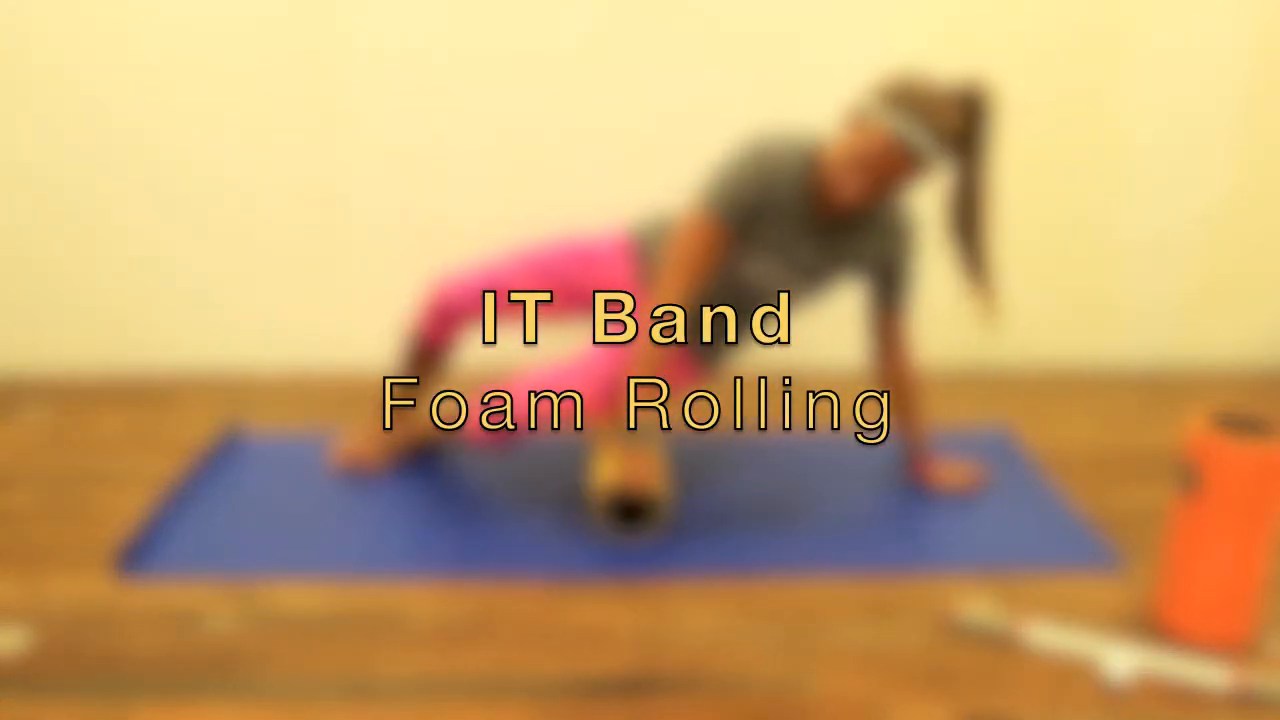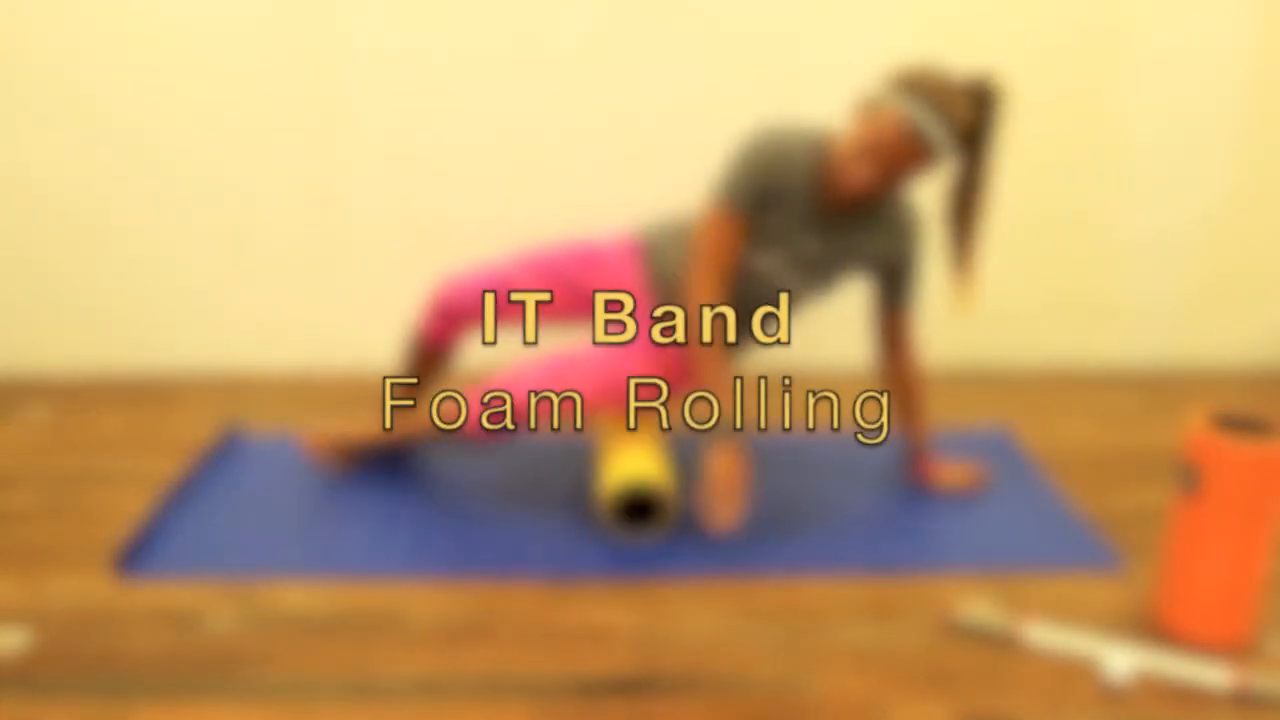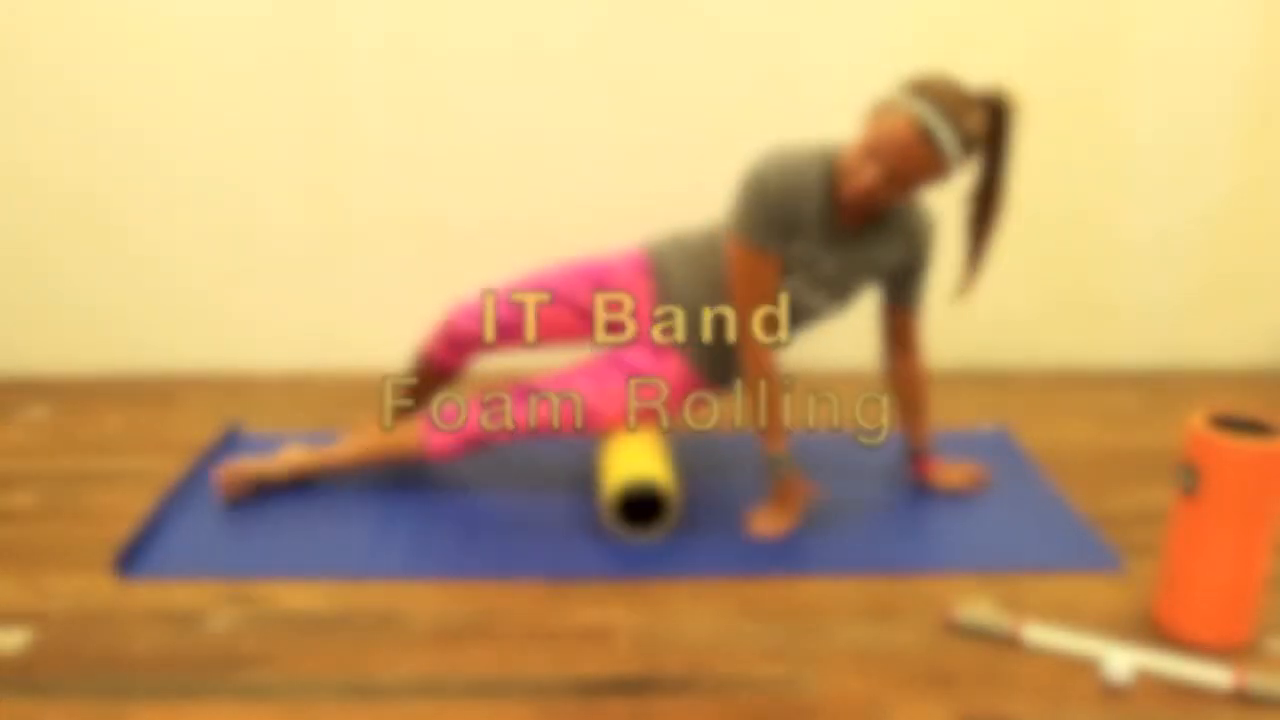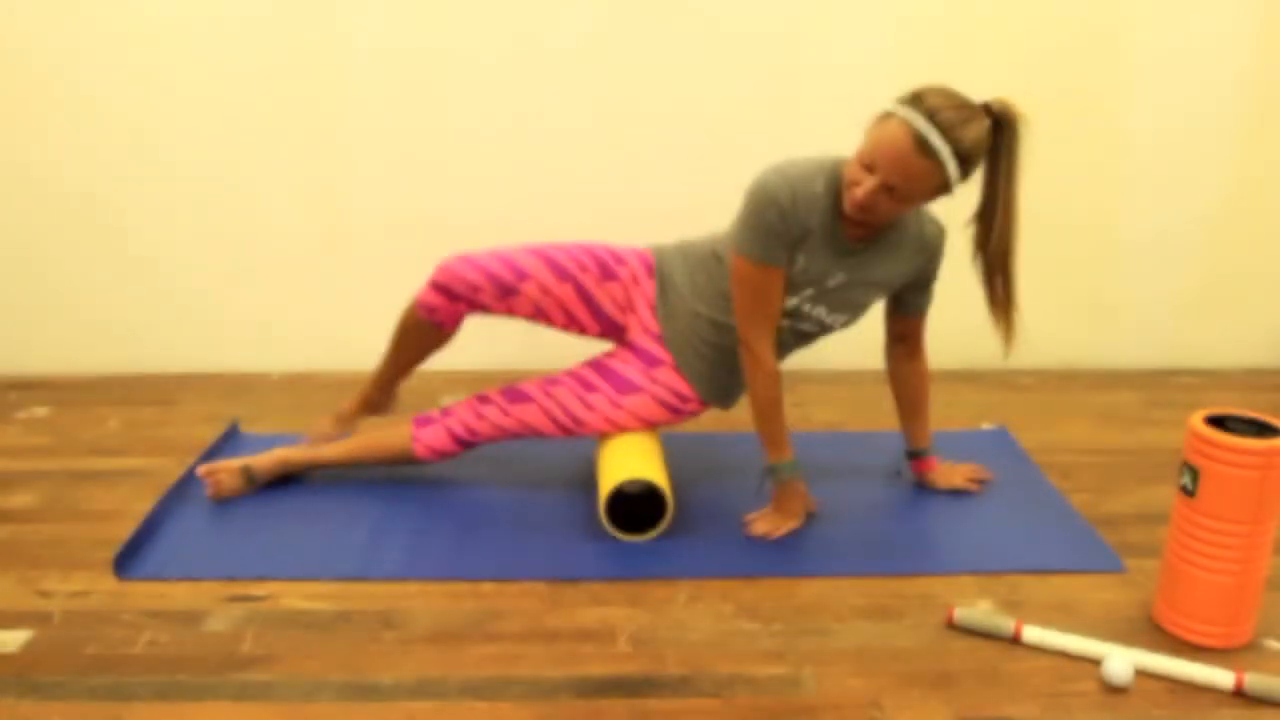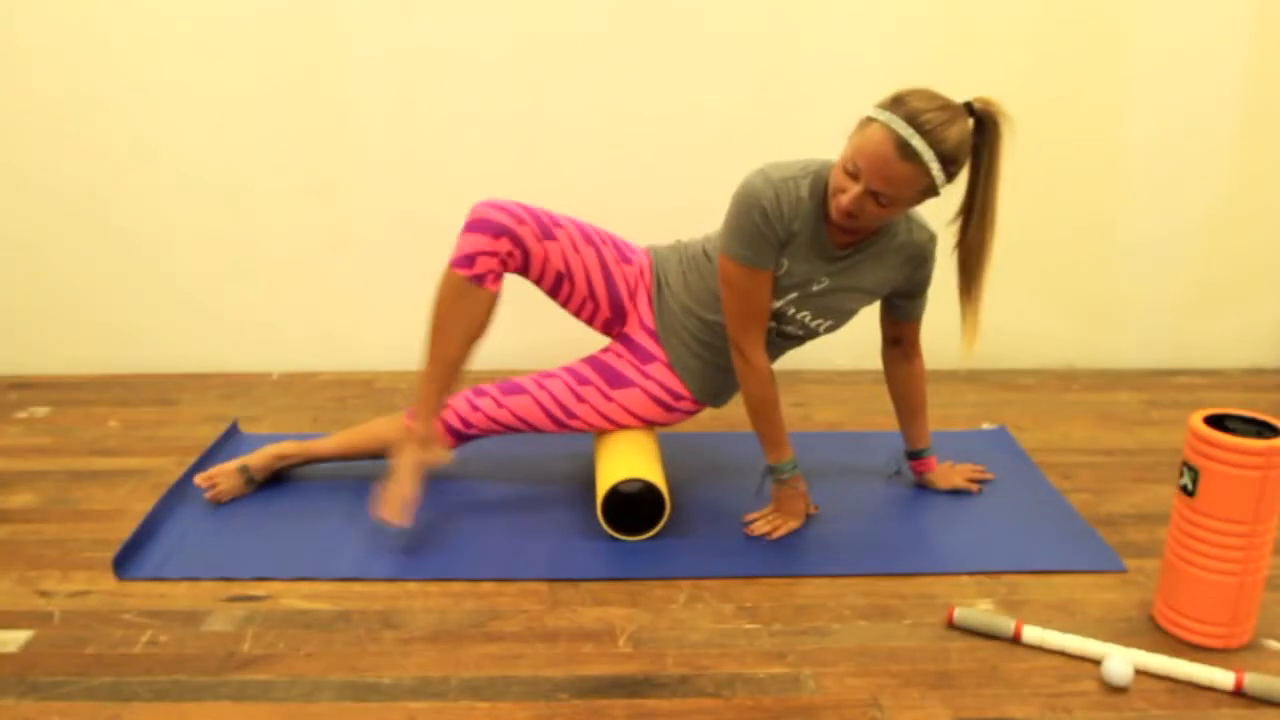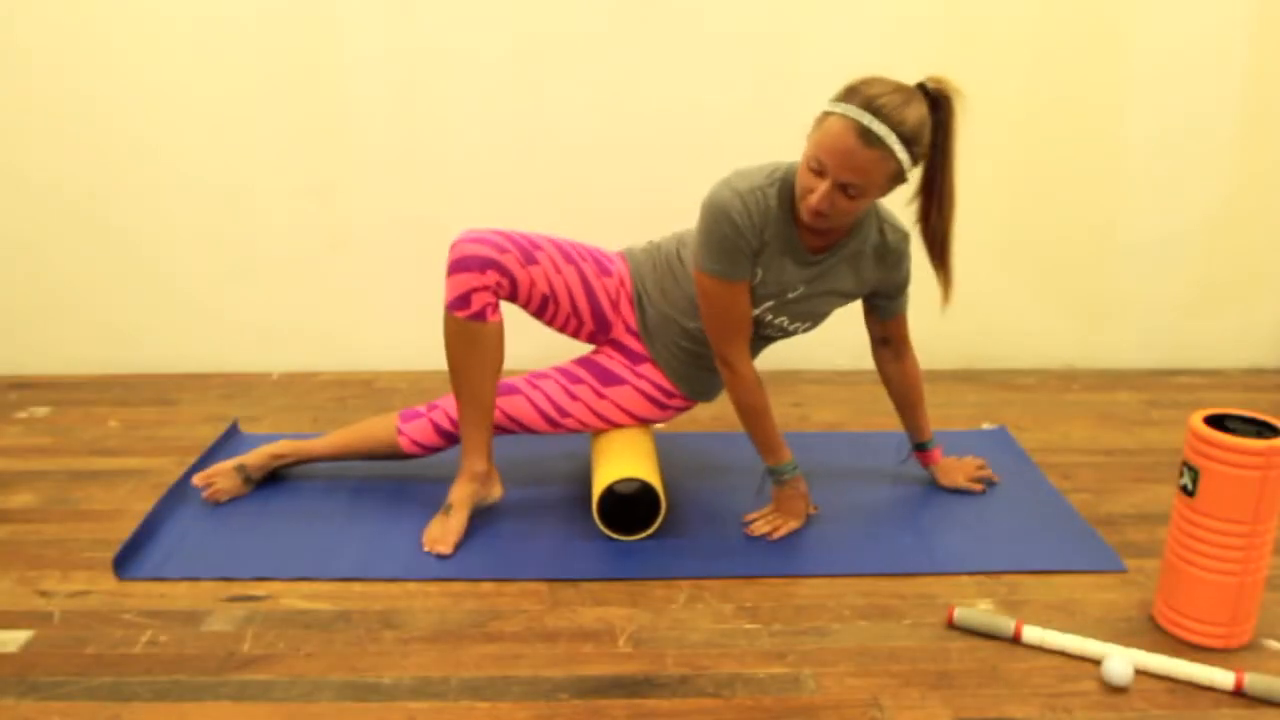
dt=0.3s
person 1, frame 1
left shoulder: (884, 237)
right shoulder: (766, 166)
left elbow: (891, 351)
right elbow: (668, 294)
left wrist: (919, 458)
right wrist: (632, 430)
left hip: (687, 345)
right hip: (633, 264)
left knee: (506, 414)
right knee: (452, 299)
left ankle: (412, 434)
right ankle: (395, 415)
person 1, frame 2
left shoulder: (890, 232)
right shoulder: (773, 155)
left elbow: (896, 349)
right elbow: (706, 291)
left wrist: (920, 456)
right wrist: (725, 440)
left hip: (677, 346)
right hip: (639, 267)
right knee: (455, 301)
left ankle: (377, 440)
right ankle: (393, 415)
person 1, frame 3
left shoulder: (906, 237)
right shoulder: (783, 179)
left elbow: (902, 349)
right elbow: (751, 335)
left wrist: (923, 457)
right wrist: (782, 470)
left hip: (682, 363)
right hip: (647, 284)
left knee: (490, 421)
right knee: (468, 328)
left ankle: (318, 460)
right ankle: (394, 425)
person 1, frame 4
left shoulder: (920, 247)
right shoulder: (787, 193)
left elbow: (904, 351)
right elbow: (758, 346)
left wrist: (922, 459)
right wrist: (785, 476)
left hip: (682, 377)
right hip: (645, 287)
left knee: (476, 423)
right knee: (458, 282)
left ankle: (294, 459)
right ankle: (376, 395)
person 1, frame 5
left shoulder: (909, 252)
right shoulder: (771, 196)
left elbow: (903, 355)
right elbow: (750, 350)
left wrist: (923, 461)
right wrist: (787, 474)
left hip: (675, 377)
right hip: (642, 289)
left knee: (479, 413)
right knee: (496, 224)
left ankle: (290, 456)
right ankle: (418, 433)
person 1, frame 6
left shoulder: (883, 251)
right shoulder: (740, 205)
left elbow: (893, 349)
right elbow: (733, 361)
left wrist: (930, 454)
right wrist: (784, 475)
left hip: (663, 377)
right hip: (622, 292)
left knee: (458, 412)
right knee: (476, 256)
left ankle: (287, 453)
right ankle: (477, 473)
